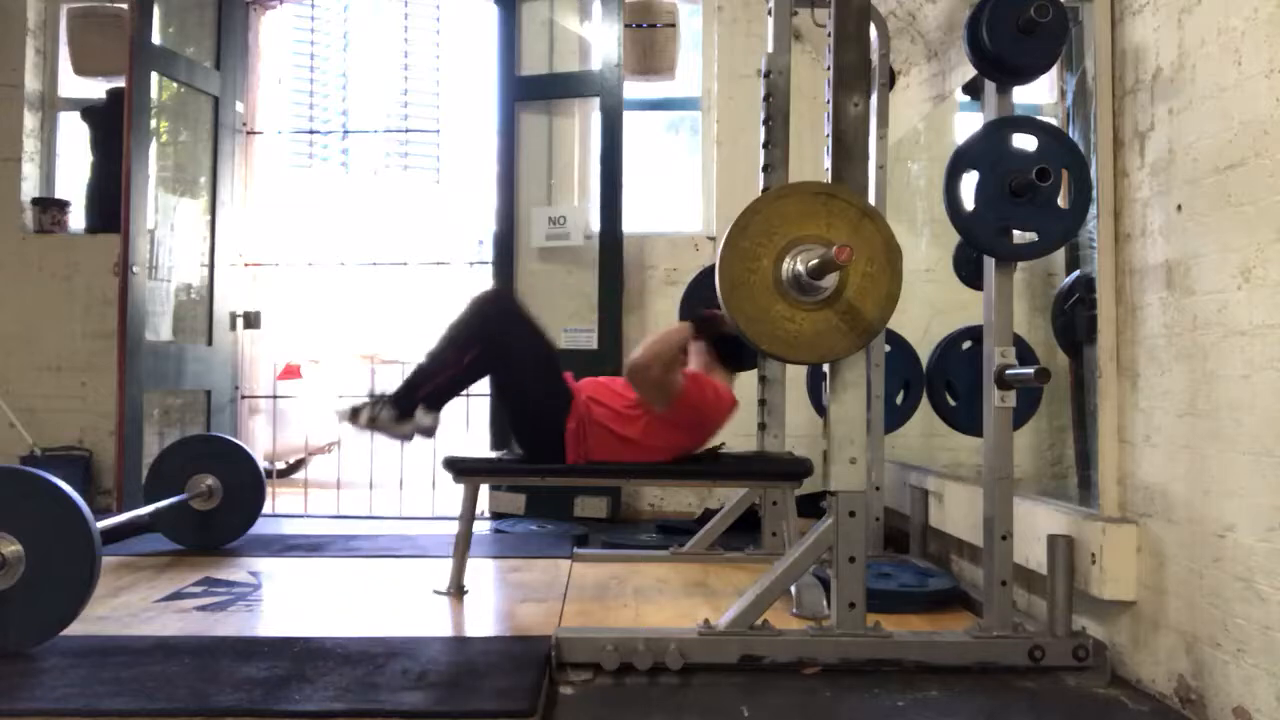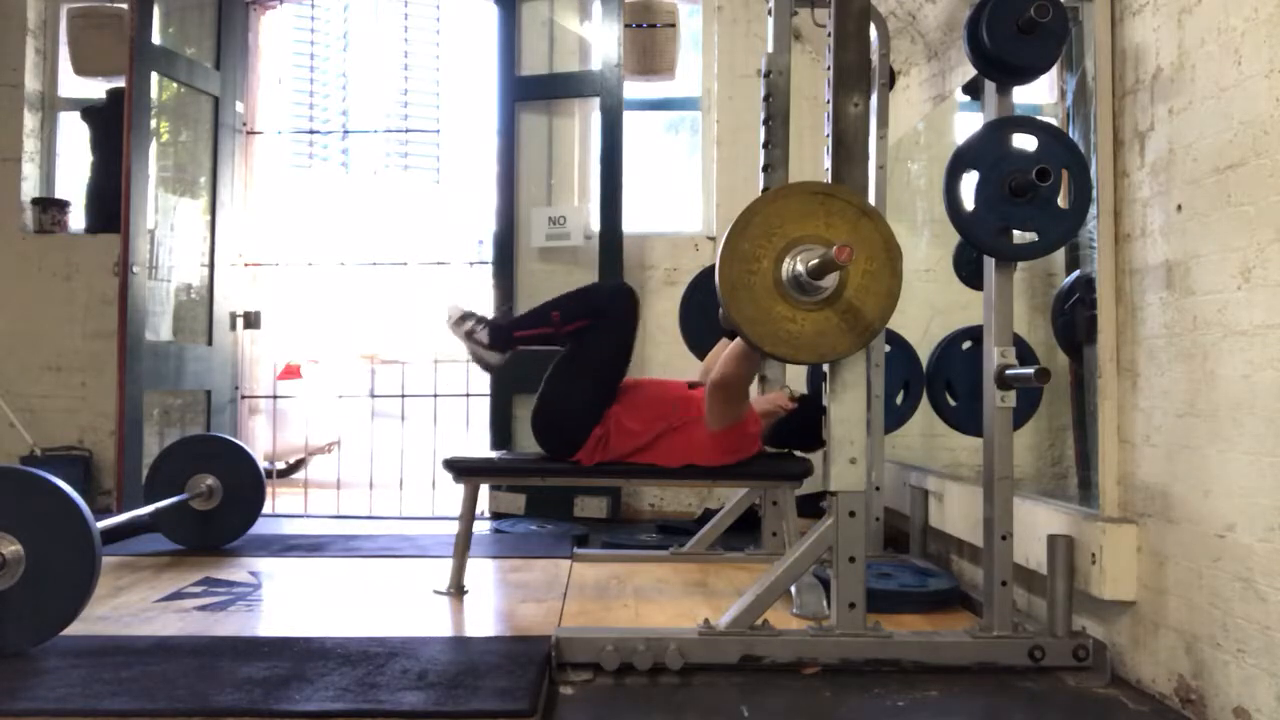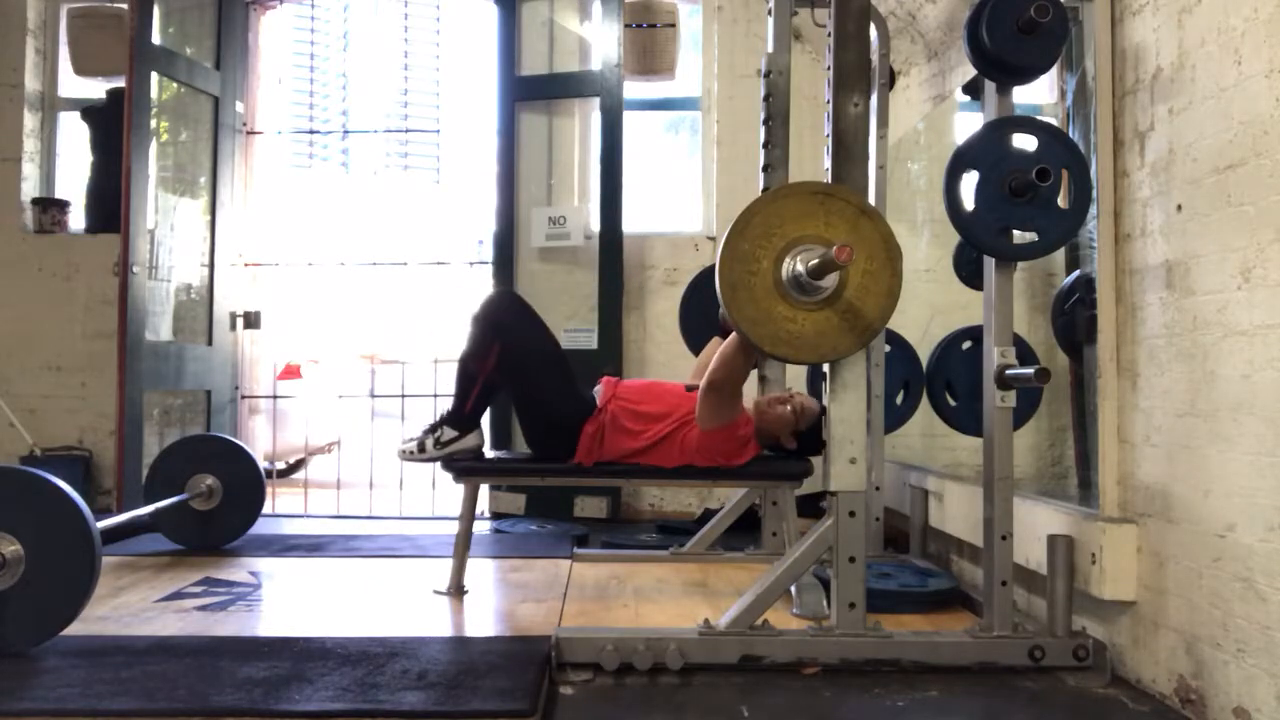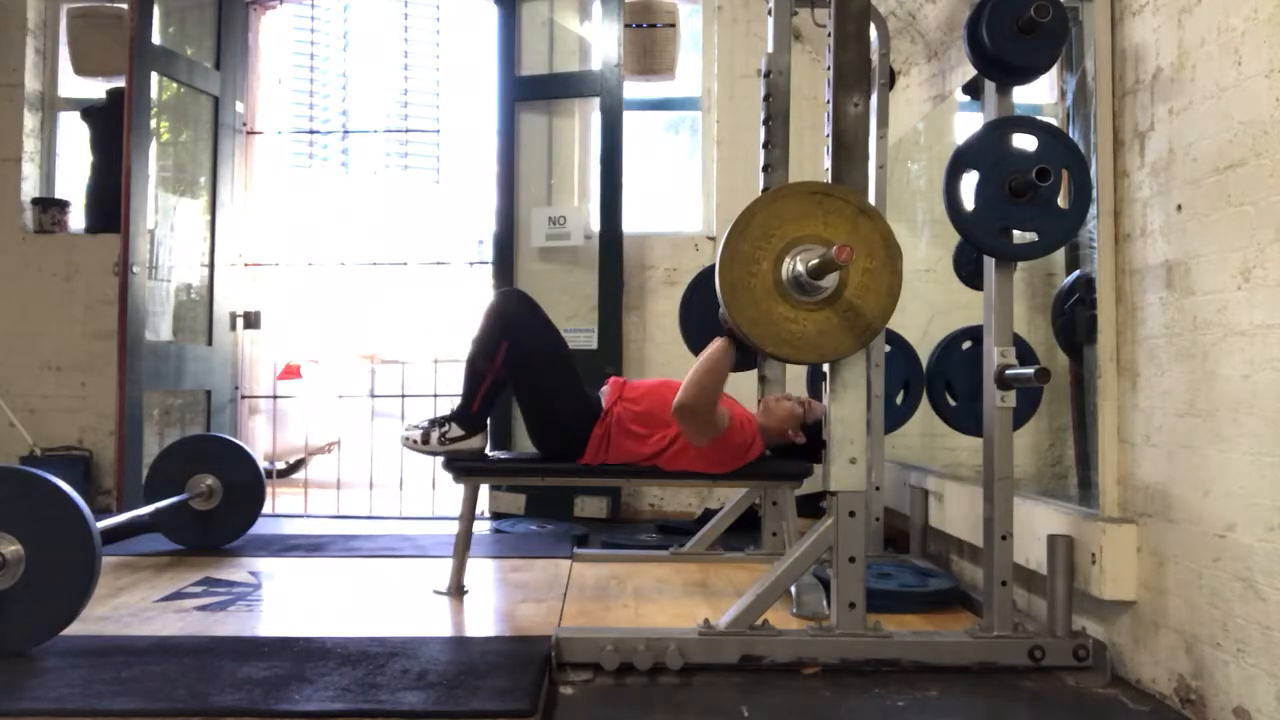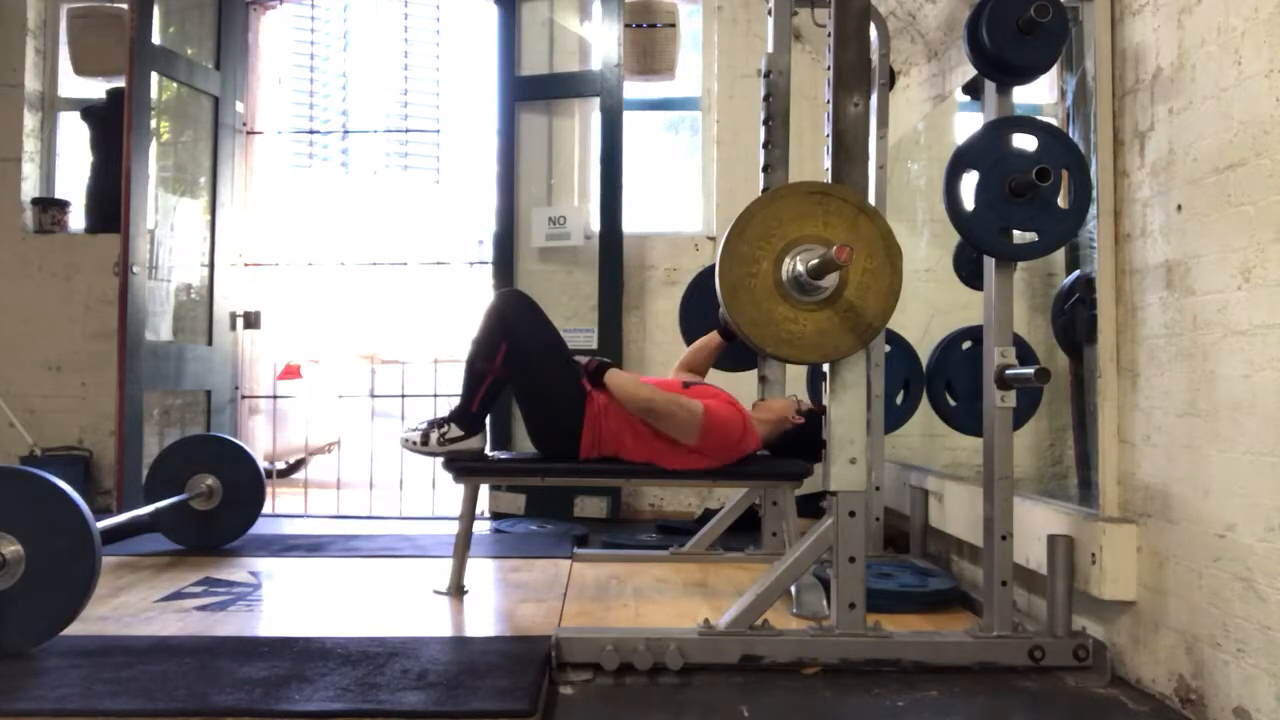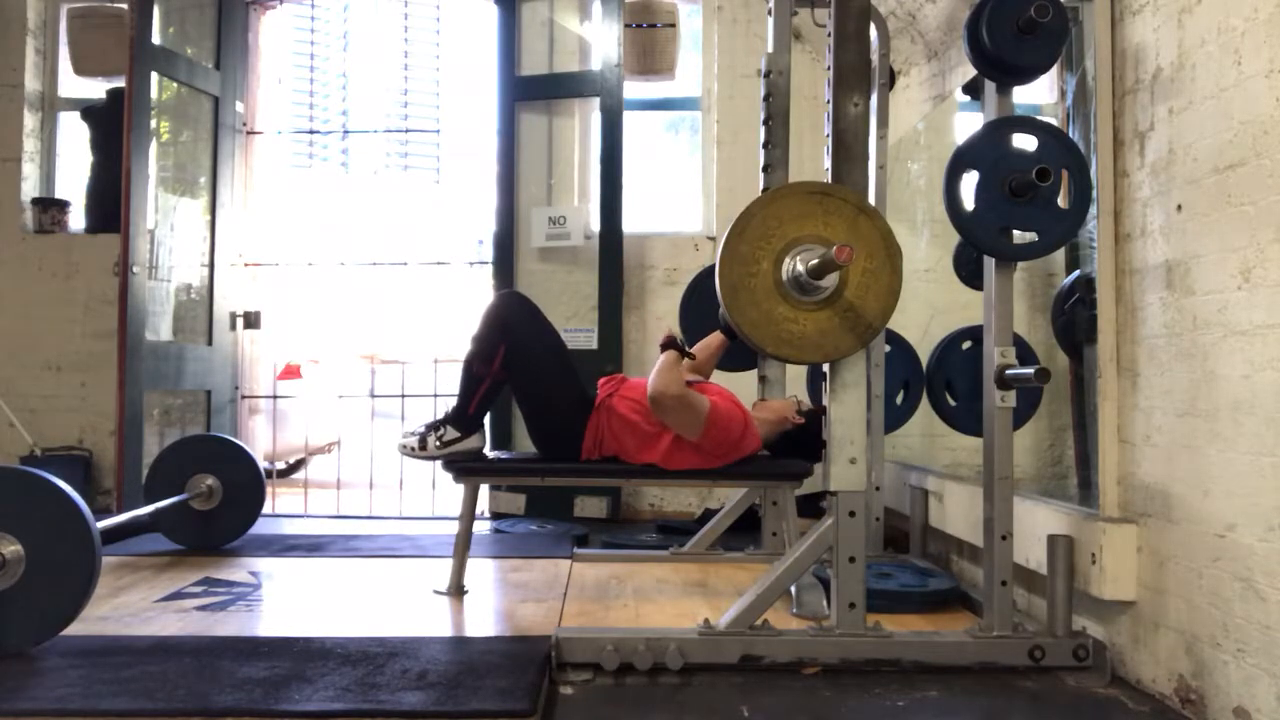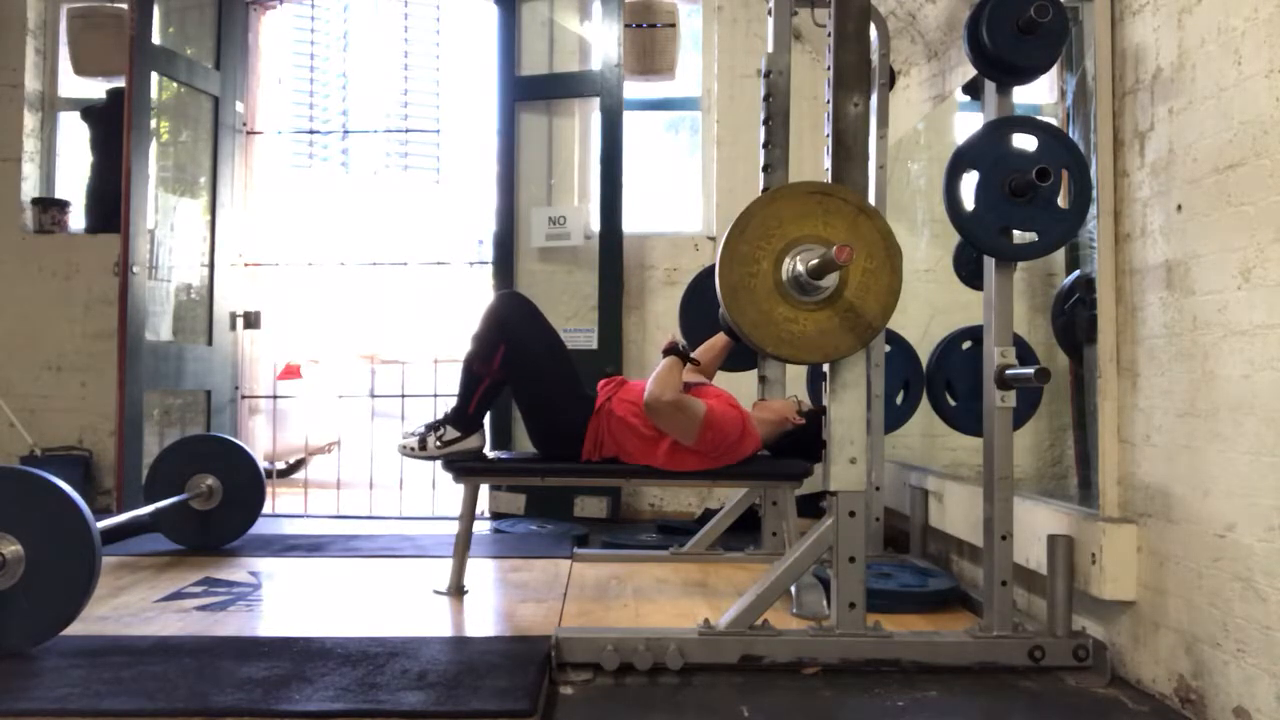
dt=0.7s
person 1, frame 1
left shoulder: (699, 396)
right shoulder: (713, 397)
left elbow: (640, 367)
right elbow: (656, 369)
left wrist: (694, 325)
right wrist: (695, 332)
left hip: (564, 431)
right hip: (579, 422)
left knee: (496, 308)
right knee: (501, 324)
left ankle: (401, 408)
right ankle: (419, 406)
person 1, frame 2
left shoulder: (735, 436)
right shoulder: (736, 428)
left elbow: (724, 382)
right elbow: (710, 377)
left hip: (574, 429)
right hip: (587, 426)
left knee: (617, 299)
right knee: (614, 303)
left ankle: (495, 337)
right ankle: (499, 336)
person 1, frame 3
left shoulder: (732, 442)
right shoulder: (739, 428)
left elbow: (717, 382)
right elbow: (703, 377)
right wrist: (732, 326)
left hip: (573, 433)
right hip: (588, 410)
left knee: (500, 312)
right knee: (504, 309)
left ankle: (459, 429)
right ankle: (461, 426)
person 1, frame 4
left shoulder: (740, 438)
right shoulder: (742, 426)
left elbow: (686, 405)
right elbow: (700, 387)
left wrist: (732, 338)
right wrist: (730, 333)
left hip: (579, 434)
right hip: (591, 416)
left knee: (510, 310)
right knee: (513, 308)
left ankle: (465, 427)
right ankle: (467, 423)
person 1, frame 5
left shoulder: (731, 427)
right shoulder: (732, 425)
left elbow: (651, 404)
right elbow: (683, 374)
left wrist: (601, 370)
right wrist: (726, 331)
left hip: (575, 429)
right hip: (582, 424)
left knee: (510, 308)
right knee: (513, 311)
left ankle: (464, 427)
right ankle: (467, 424)
person 1, frame 6
left shoulder: (733, 427)
right shoulder: (735, 424)
left elbow: (664, 394)
right elbow: (691, 374)
left wrist: (671, 348)
right wrist: (729, 329)
left hip: (578, 430)
right hip: (588, 419)
left knee: (508, 311)
right knee: (512, 314)
left ankle: (461, 428)
right ankle: (463, 425)
person 1, frame 7
left shoulder: (731, 429)
right shoulder: (735, 425)
left elbow: (659, 402)
right elbow: (695, 374)
left wrist: (673, 354)
right wrist: (733, 331)
left hip: (578, 431)
right hip: (589, 416)
left knee: (509, 311)
right knee: (511, 313)
left ankle: (461, 427)
right ankle: (463, 424)
